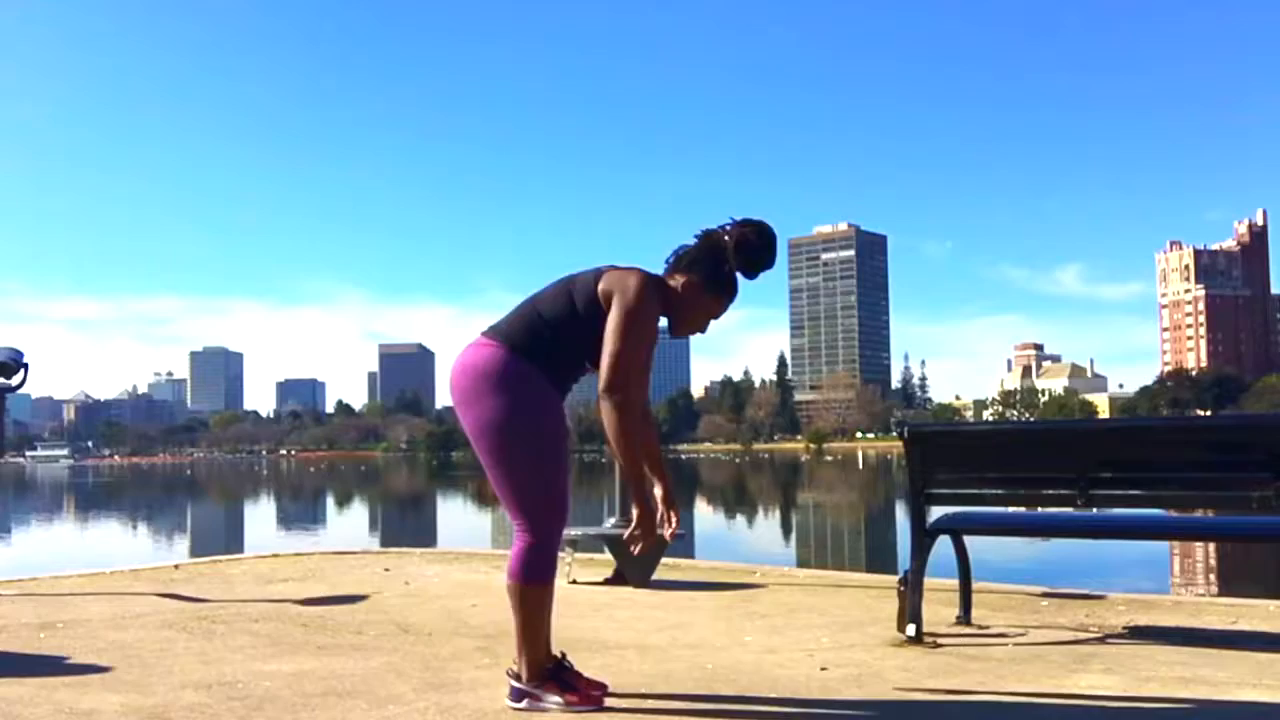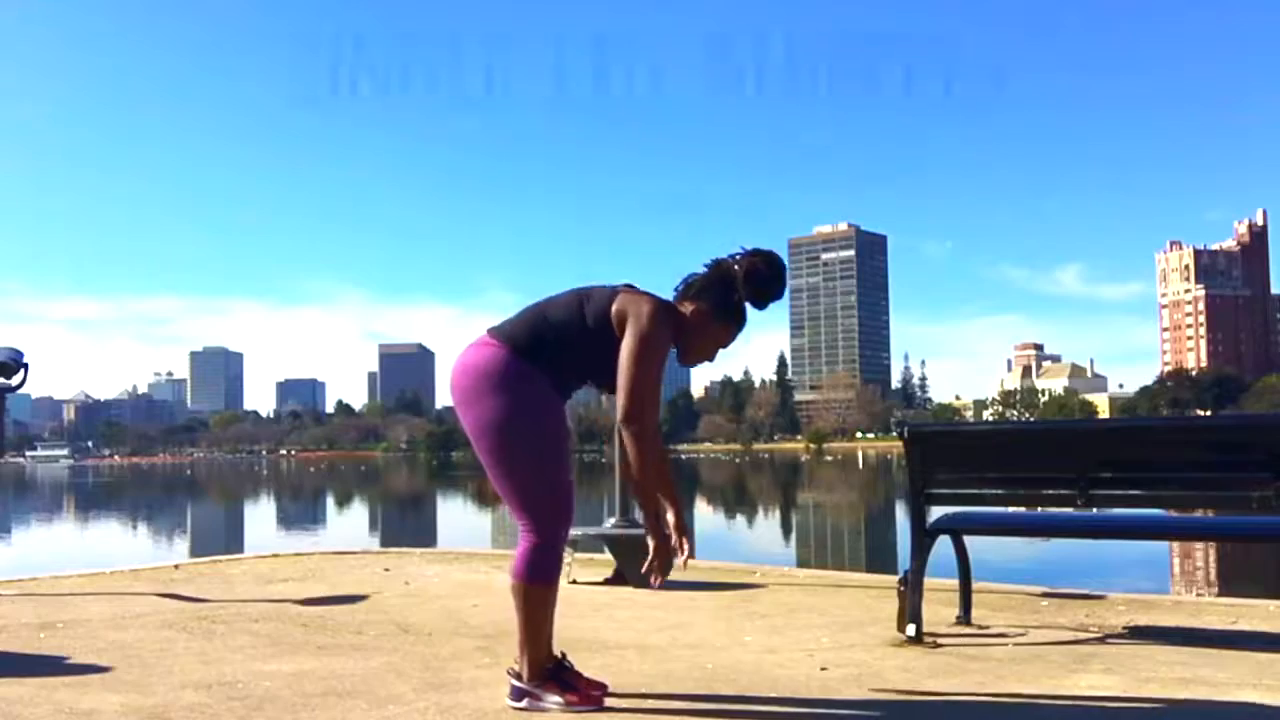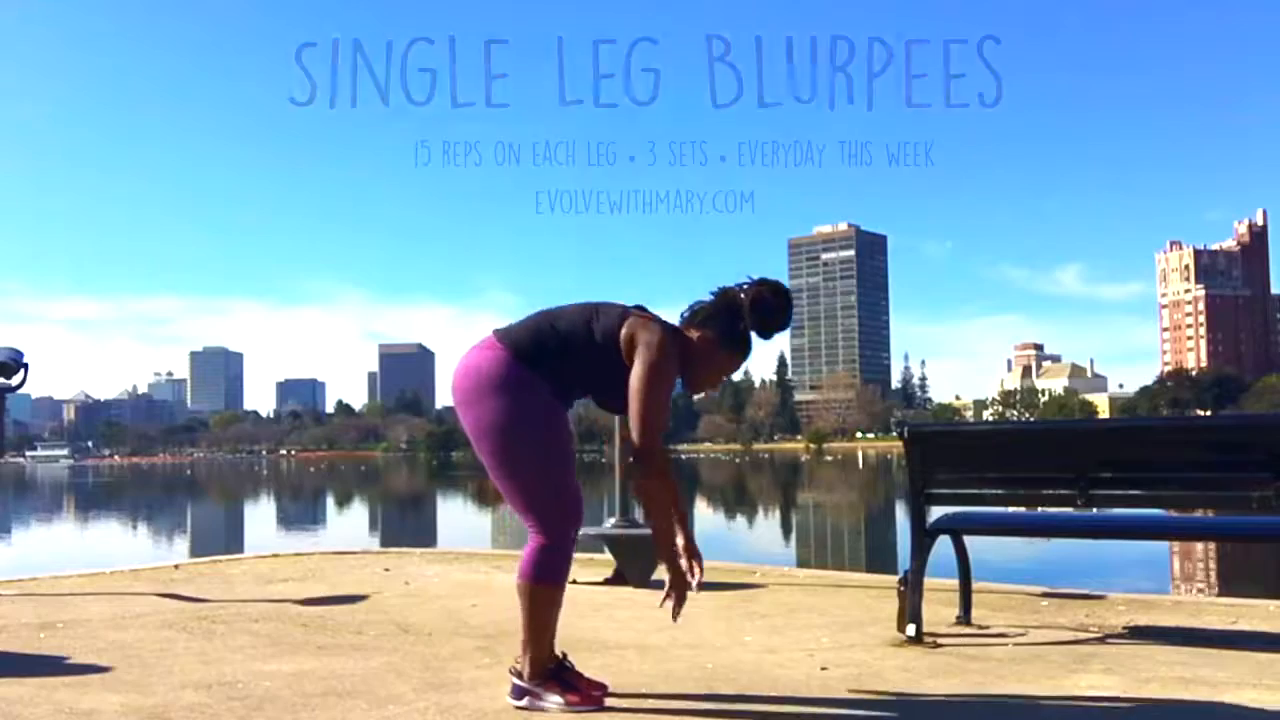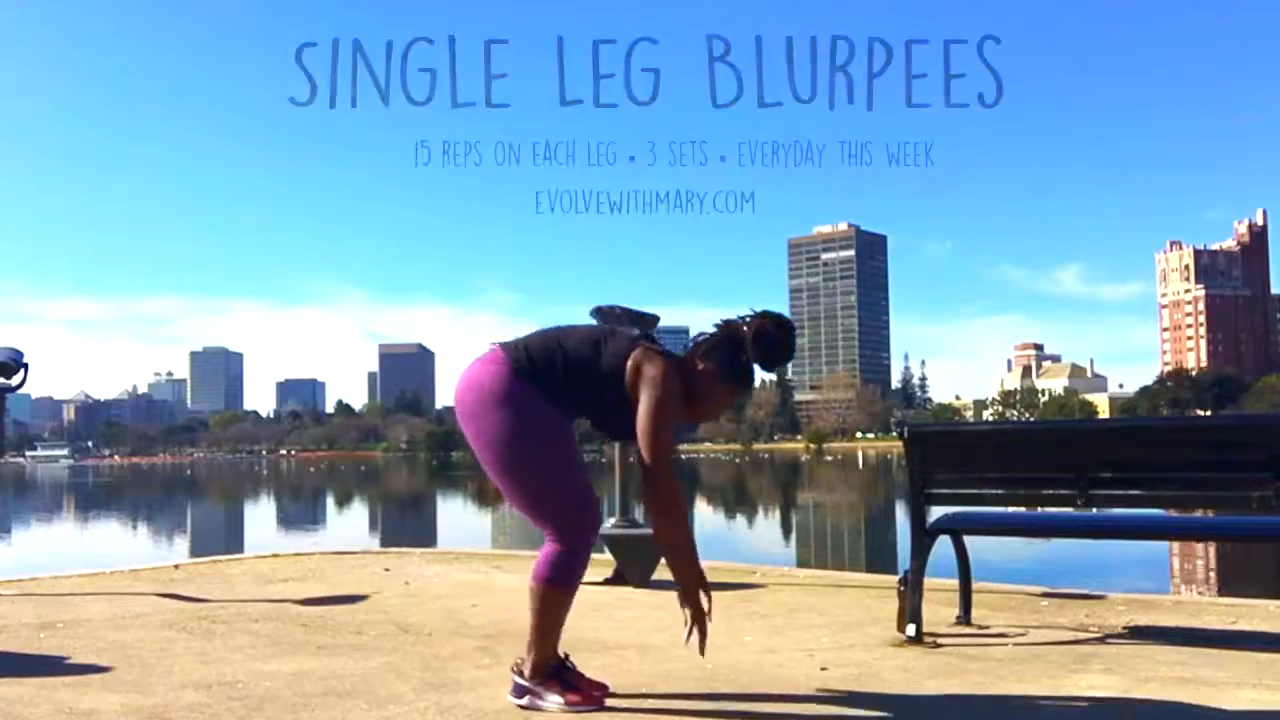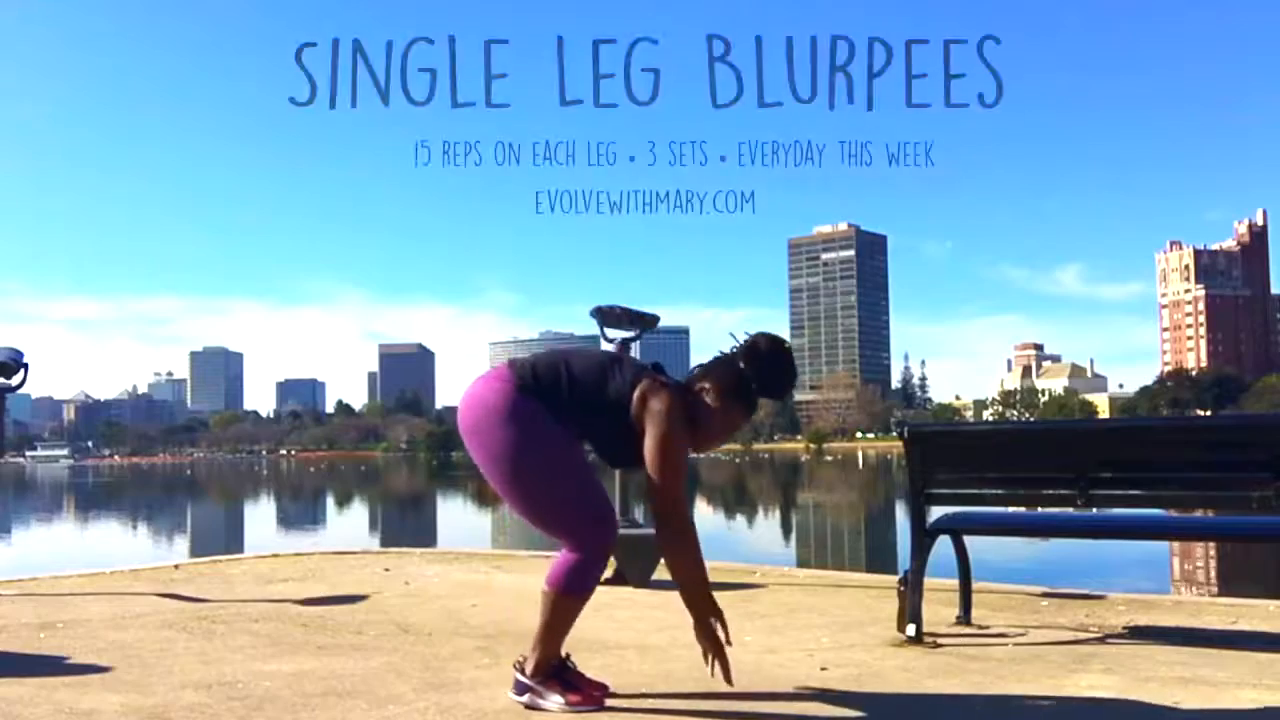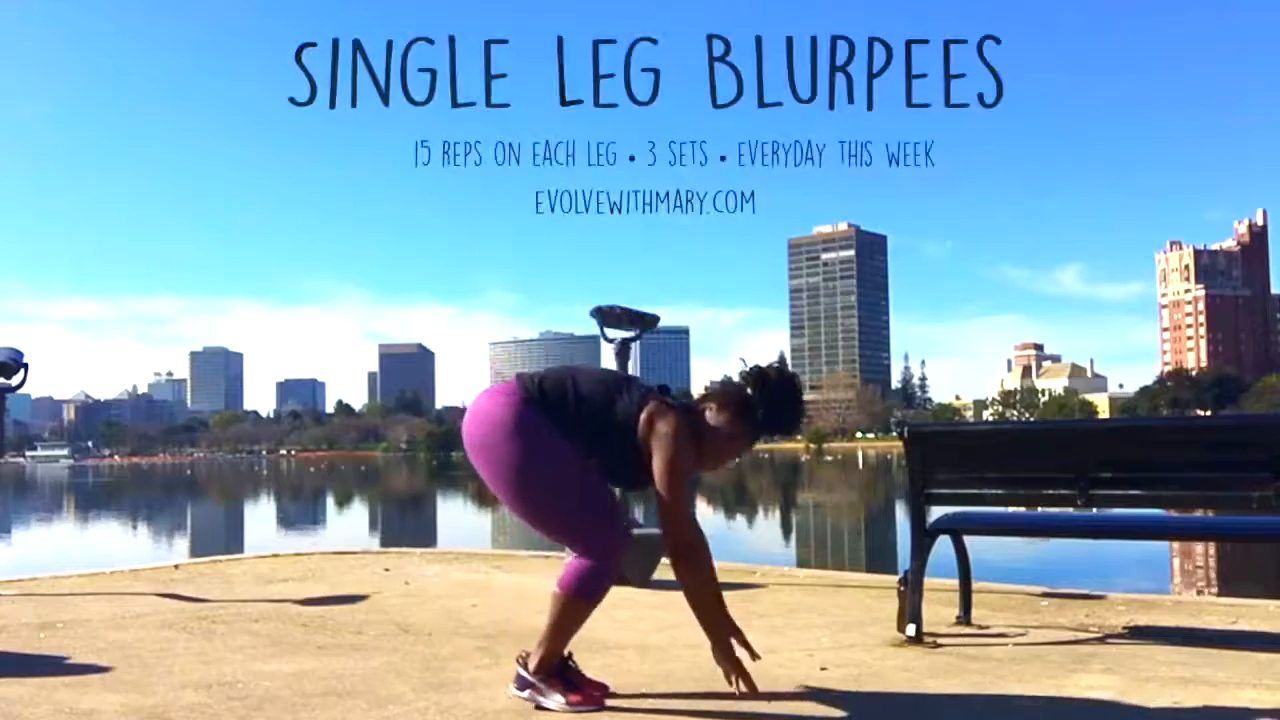
dt=0.1s
person 1, frame 1
left shoulder: (644, 308)
right shoulder: (640, 294)
left elbow: (633, 407)
right elbow: (612, 393)
left wrist: (657, 483)
right wrist: (639, 491)
left hip: (522, 382)
right hip: (496, 376)
left knee: (546, 522)
right knee: (539, 526)
left ankle: (542, 663)
right ankle: (528, 679)
person 1, frame 2
left shoulder: (653, 333)
right shoulder: (651, 319)
left elbow: (644, 430)
right elbow: (630, 421)
left wrist: (666, 511)
right wrist: (658, 524)
left hip: (527, 386)
right hip: (497, 377)
left knee: (553, 524)
right knee: (545, 527)
left ankle: (544, 663)
right ankle: (529, 678)
person 1, frame 3
left shoulder: (660, 354)
right shoulder: (658, 346)
left elbow: (651, 460)
right elbow: (647, 455)
left wrist: (677, 546)
right wrist: (675, 553)
left hip: (516, 383)
right hip: (496, 378)
left knee: (562, 520)
right knee: (556, 523)
left ankle: (543, 661)
right ankle: (531, 676)
person 1, frame 4
left shoulder: (660, 380)
right shoulder: (663, 377)
left elbow: (660, 489)
right elbow: (659, 488)
left wrist: (689, 576)
right wrist: (691, 584)
left hip: (518, 396)
right hip: (498, 391)
left knee: (579, 525)
right knee: (576, 530)
left ankle: (546, 662)
right ankle: (533, 674)
person 1, frame 5
left shoulder: (669, 411)
right shoulder: (666, 409)
left elbow: (673, 522)
right elbow: (672, 525)
left wrist: (706, 609)
right wrist: (704, 616)
left hip: (511, 410)
right hip: (499, 409)
left knee: (595, 533)
right knee: (593, 537)
left ankle: (548, 661)
right ankle: (535, 672)
person 1, frame 6
left shoulder: (674, 429)
right shoulder: (673, 431)
left elbow: (684, 542)
right elbow: (684, 547)
left wrist: (722, 626)
right wrist: (721, 639)
left hip: (521, 425)
right hip: (505, 423)
left knee: (604, 540)
right knee: (605, 544)
left ankle: (551, 661)
right ankle: (536, 669)
